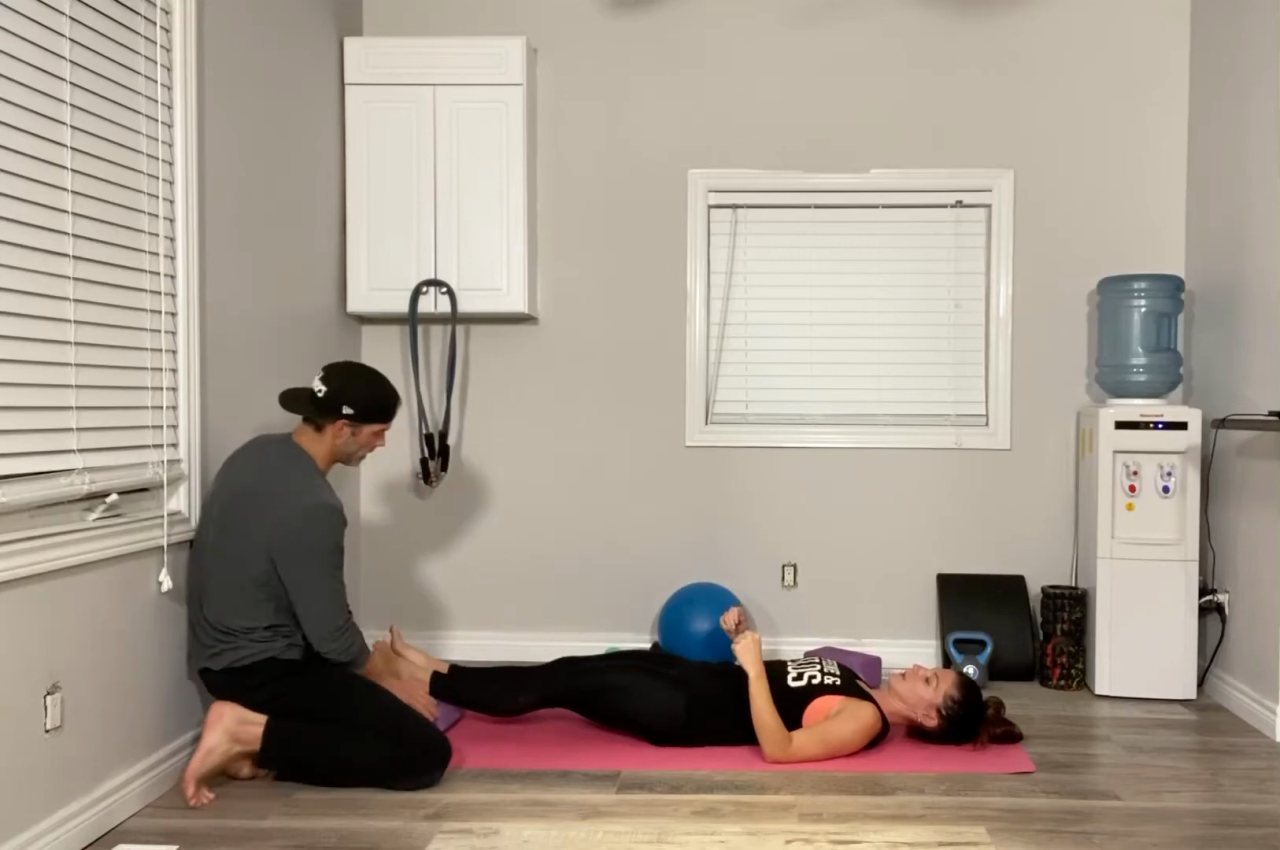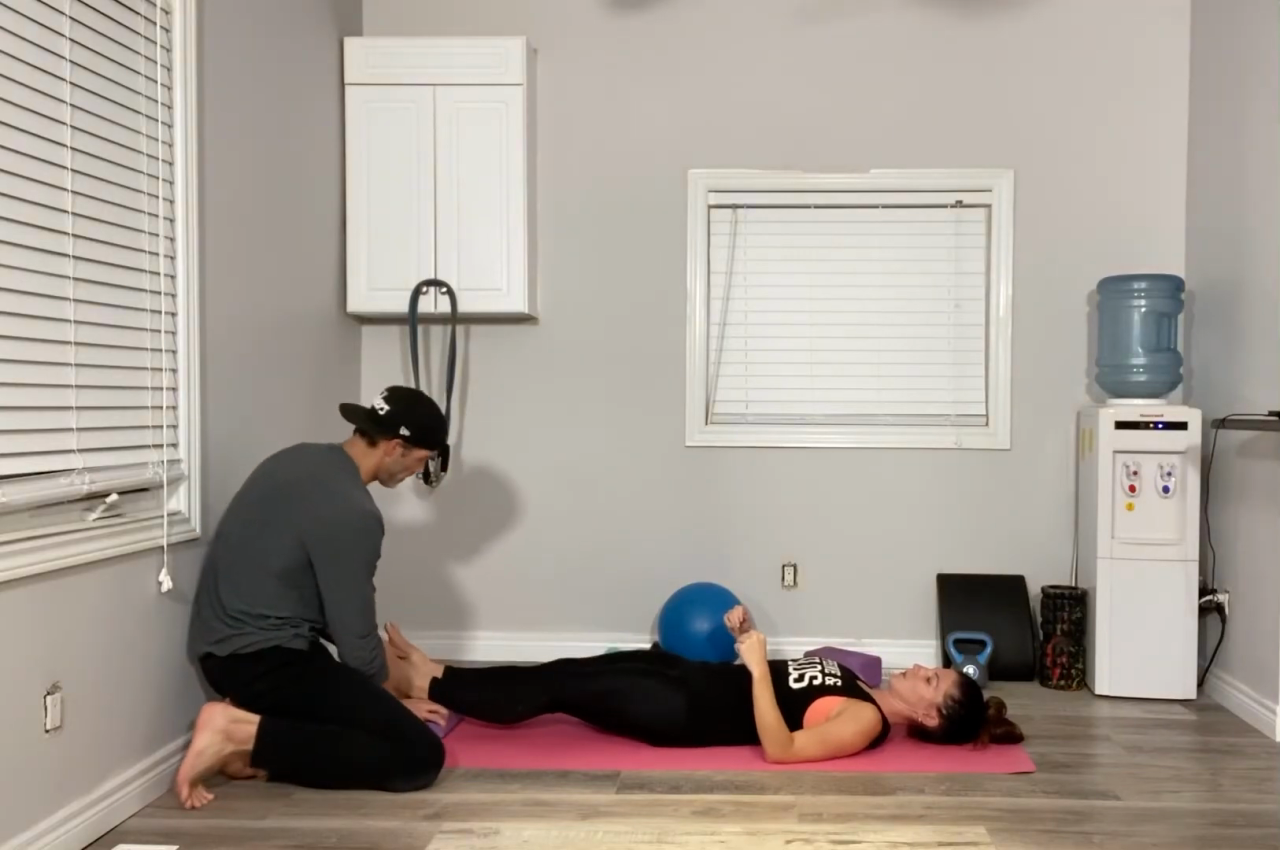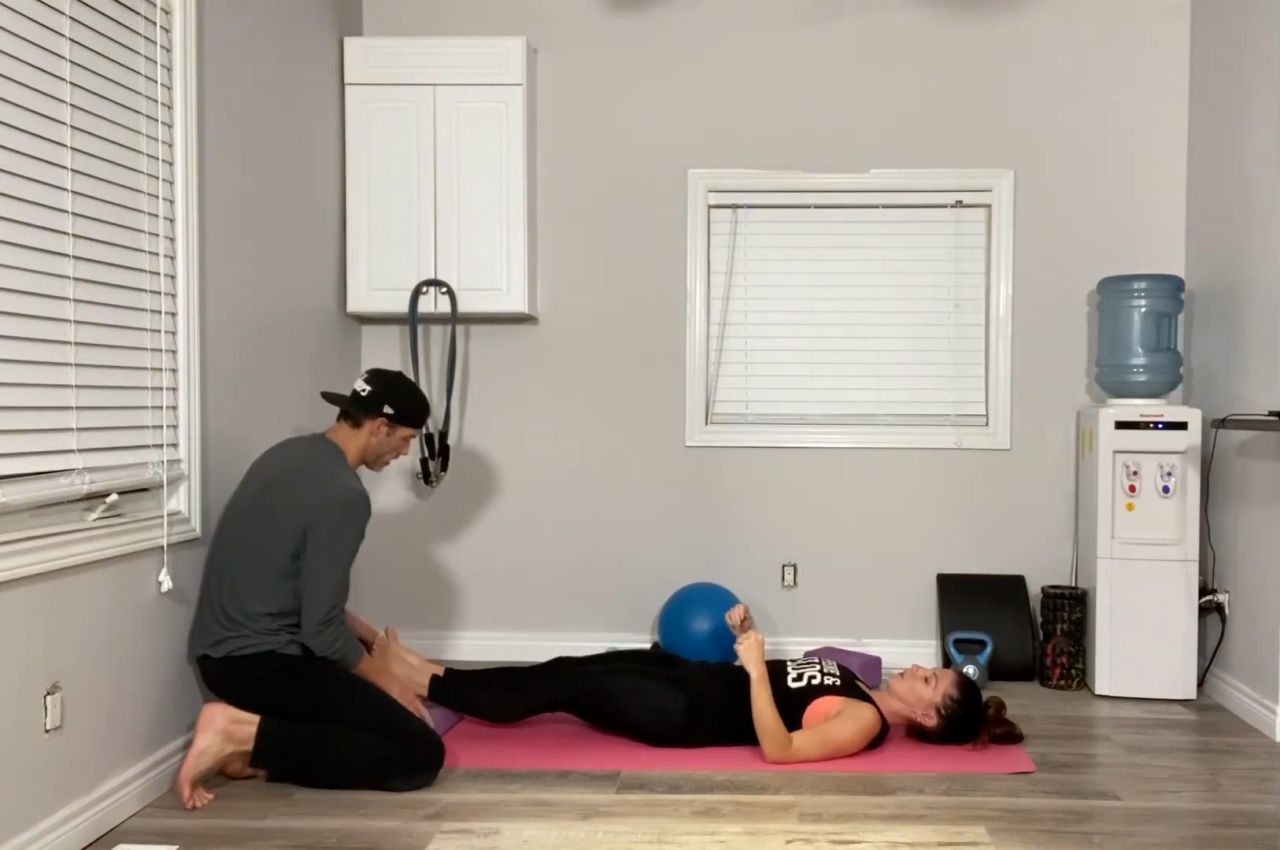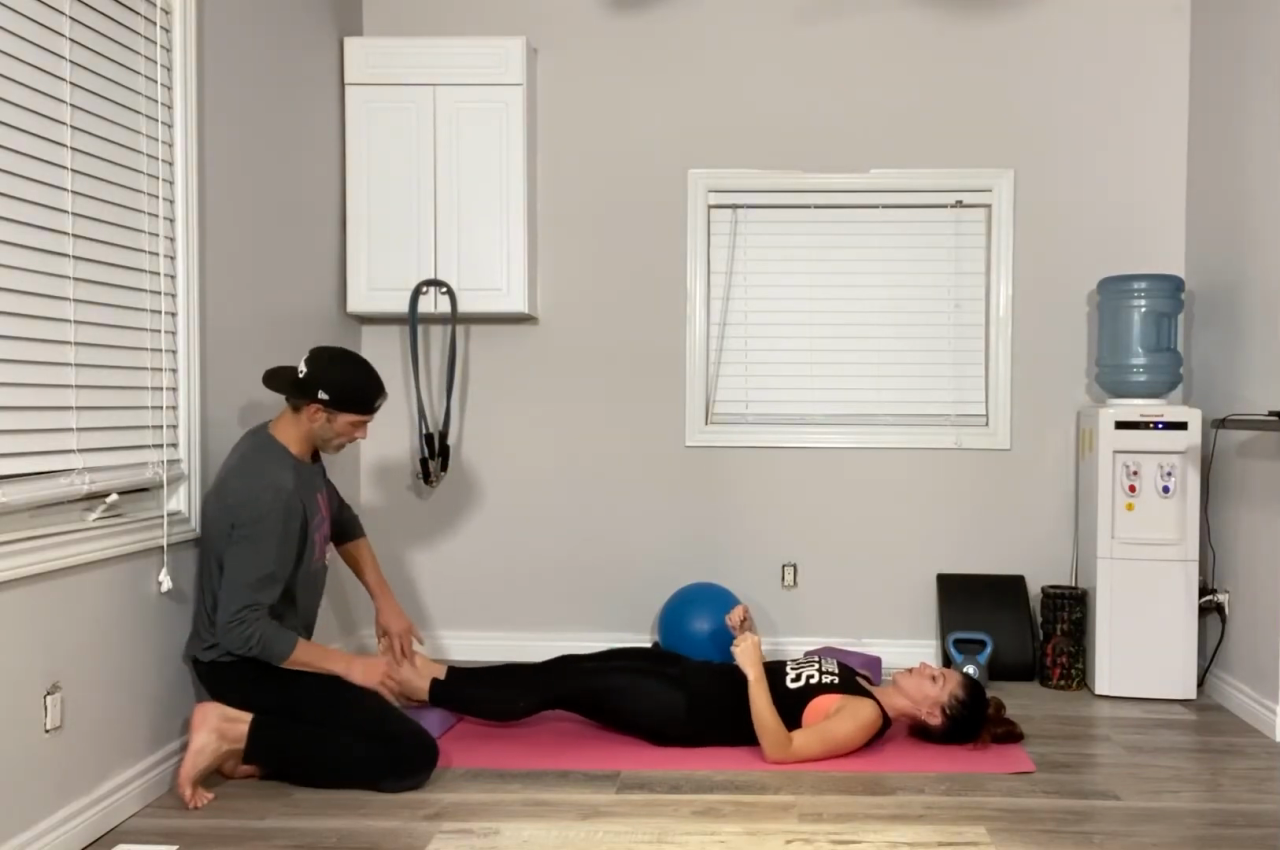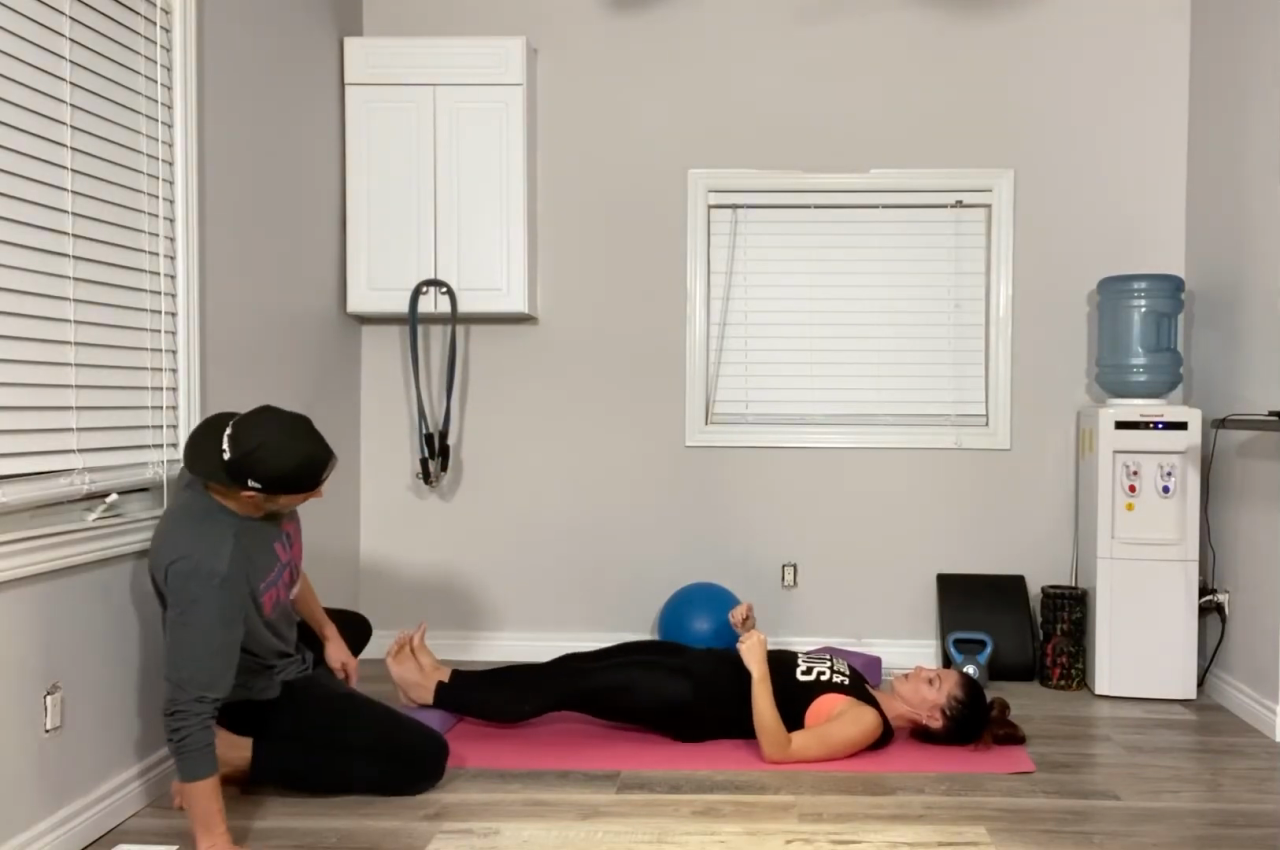
dt=1s
person 1, frame 1
left shoulder: (866, 721)
right shoulder: (860, 689)
left elbow: (778, 747)
left wrist: (751, 664)
right wrist: (745, 638)
left hip: (699, 714)
right hip: (703, 678)
left knee: (568, 686)
right knee: (571, 669)
left ankle: (425, 685)
right ankle: (438, 670)
person 1, frame 2
left shoulder: (865, 723)
right shoulder: (859, 689)
left elbow: (779, 747)
left wrist: (756, 664)
right wrist: (749, 638)
left hip: (699, 713)
right hip: (704, 677)
left knee: (568, 690)
right knee: (572, 670)
left ankle: (426, 688)
right ankle: (436, 672)
person 1, frame 3
left shoulder: (866, 722)
right shoulder: (862, 688)
left elbow: (779, 747)
left wrist: (754, 667)
right wrist: (749, 638)
left hip: (700, 713)
right hip: (706, 678)
left knee: (573, 689)
right knee: (571, 669)
left ankle: (430, 688)
right ankle: (439, 677)
person 1, frame 4
left shoulder: (866, 719)
right shoulder: (863, 686)
left elbow: (777, 747)
left wrist: (750, 667)
right wrist: (749, 637)
left hip: (699, 713)
right hip: (704, 677)
left knee: (570, 688)
right knee: (572, 667)
left ankle: (429, 689)
right ankle: (440, 676)
person 1, frame 5
left shoulder: (867, 724)
right shoulder: (866, 692)
left elbow: (776, 748)
left wrist: (755, 666)
right wrist: (750, 635)
left hip: (703, 701)
right hip: (705, 667)
left knee: (572, 689)
right knee: (575, 666)
left ankle: (434, 692)
right ankle: (446, 676)
person 2, frame 1
left shoulder: (259, 452)
right shoulder: (312, 508)
right elbow: (332, 639)
right wrist: (390, 681)
left hip: (224, 654)
right hip: (262, 666)
right knee: (426, 754)
left ankle: (252, 726)
right ankle: (250, 733)
person 2, frame 2
left shoulder: (302, 459)
right shoulder: (351, 512)
right elbow: (355, 641)
left wrist: (398, 675)
right wrist: (394, 699)
left hip: (226, 646)
right hip: (260, 657)
left knee: (362, 716)
right knee: (419, 755)
left ankle: (251, 715)
right ankle: (242, 734)
person 2, frame 3
left shoulder: (291, 454)
right shoulder: (342, 494)
right elbow: (322, 629)
left wrist: (371, 639)
right wrist: (385, 682)
left hip: (223, 650)
right hip: (260, 660)
left knee: (365, 720)
right knee: (420, 755)
left ankle: (248, 728)
right ankle: (244, 735)
person 2, frame 4
left shoulder: (294, 451)
right shoulder: (270, 490)
left elbow: (345, 525)
right elbow: (242, 628)
left wrist: (385, 601)
right wrist: (347, 664)
left hip: (267, 653)
right hip: (245, 664)
left knee: (371, 714)
right knee: (413, 755)
left ankle: (250, 742)
right ankle: (237, 733)
person 2, frame 5
left shoulder: (238, 471)
right shoulder: (207, 567)
right elbow: (186, 709)
left wrist: (329, 634)
left hip: (279, 648)
right hip: (257, 691)
left knee: (354, 629)
right knee: (424, 759)
right ankle: (241, 755)
